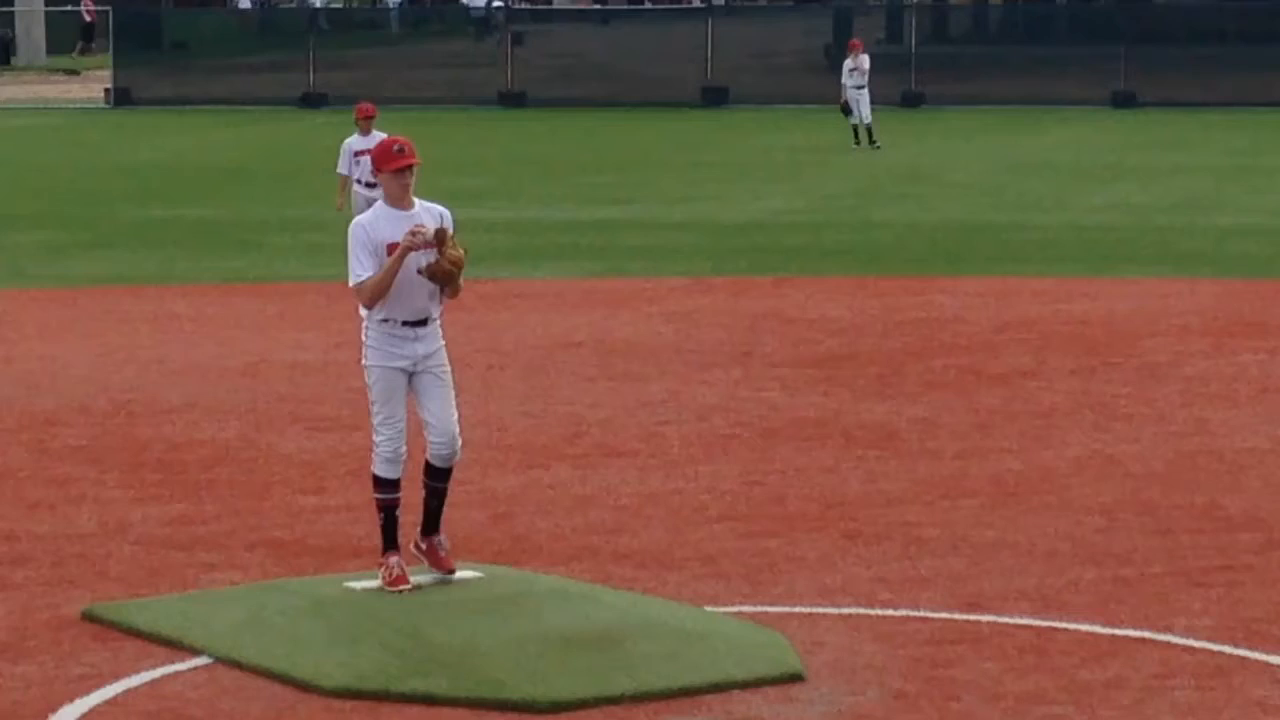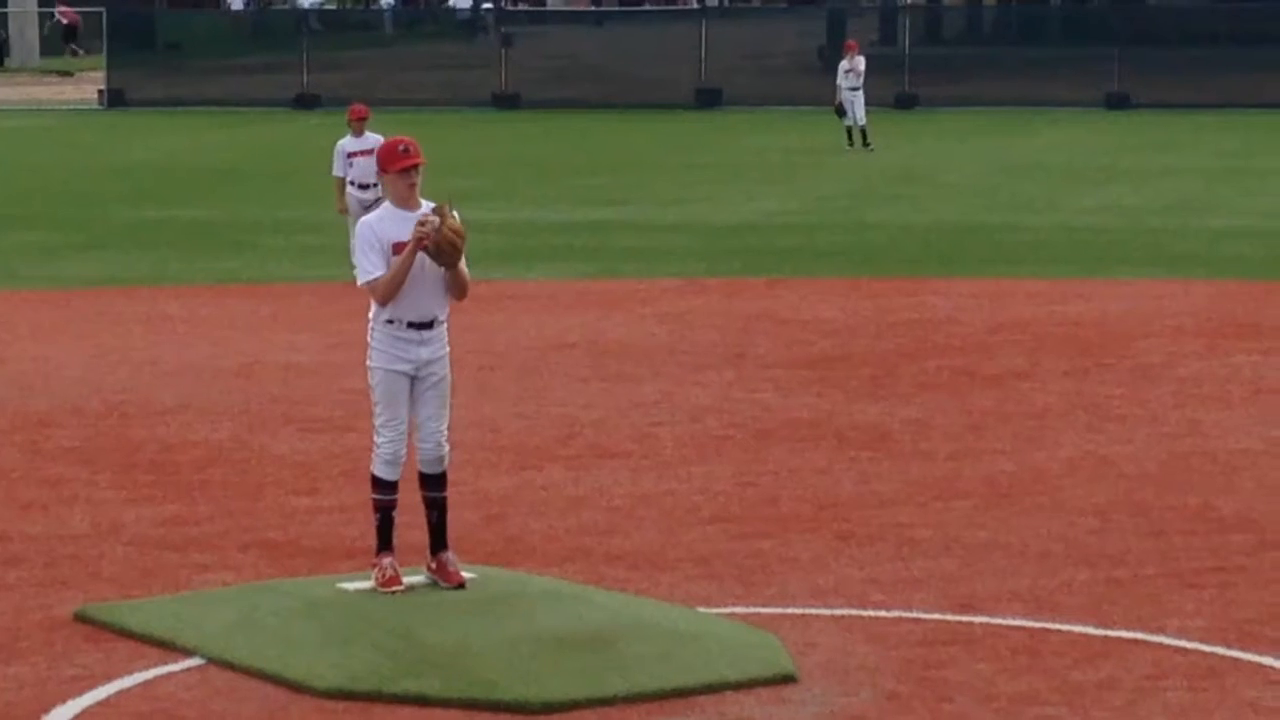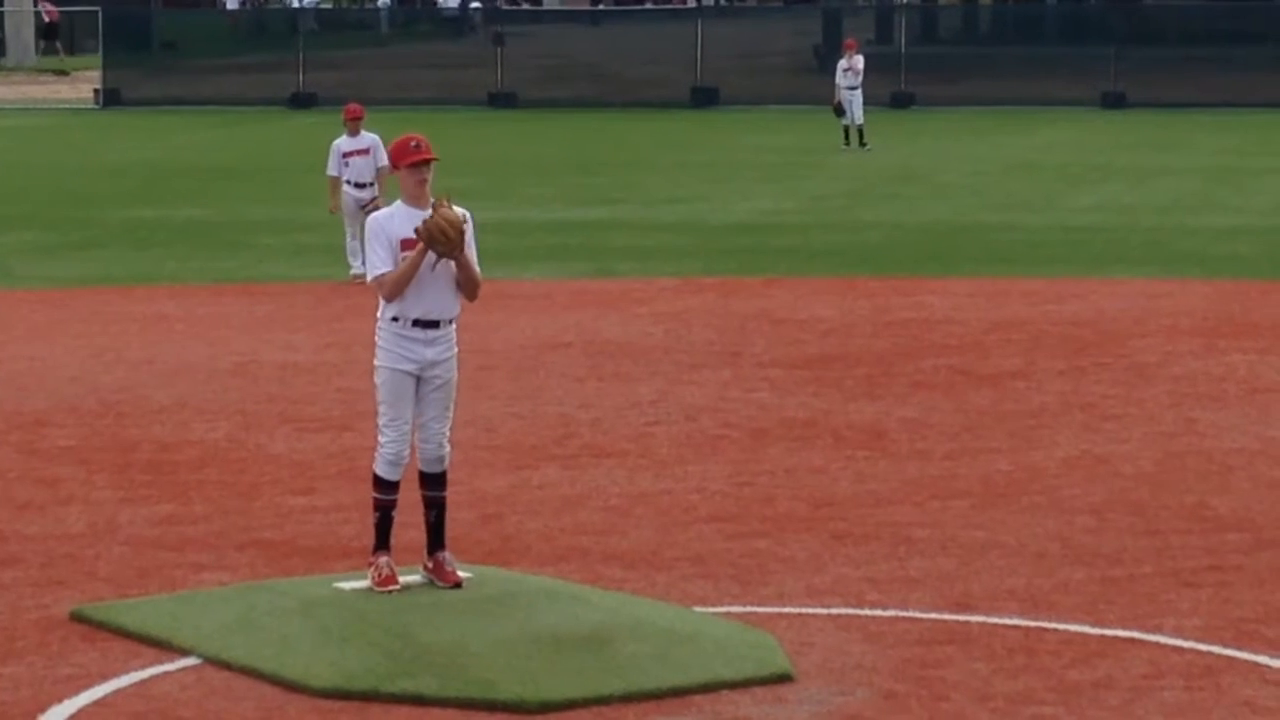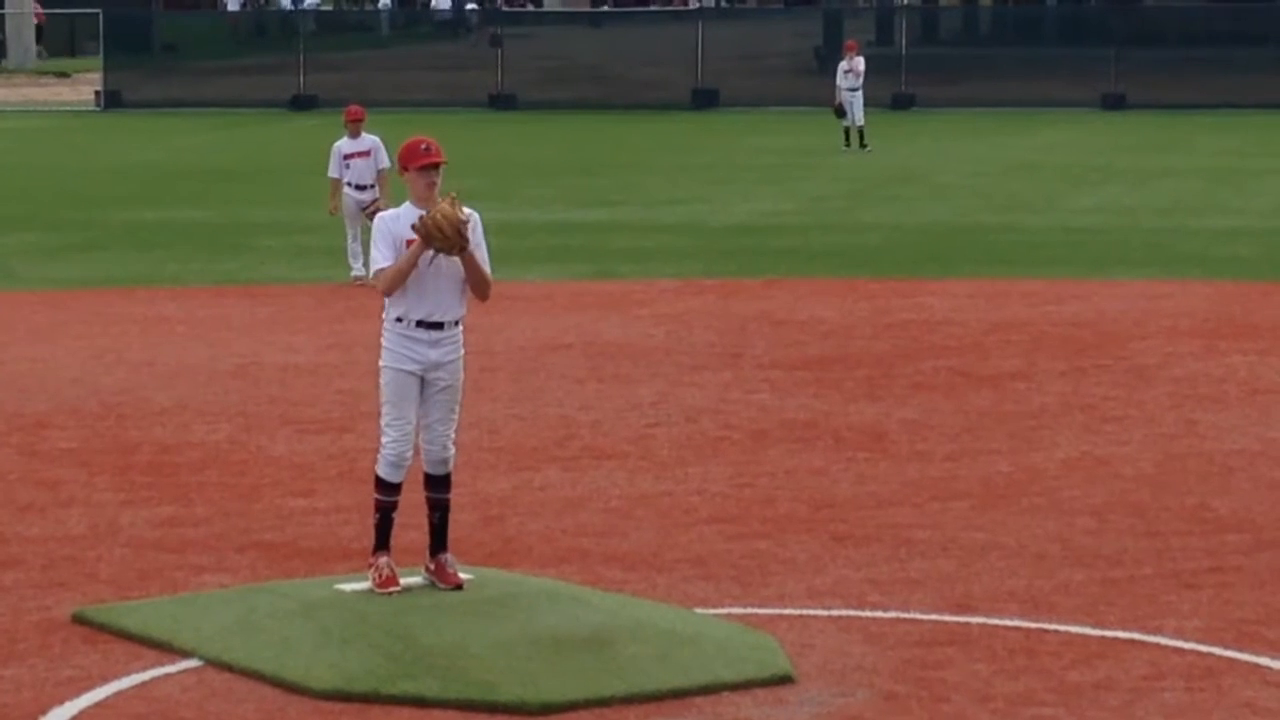
dt=0.3s
person 1, frame 1
left shoulder: (438, 216)
right shoulder: (364, 227)
left elbow: (453, 293)
right elbow: (368, 297)
right wrist: (402, 253)
left hip: (430, 340)
right hip: (386, 344)
left knee: (446, 439)
right knee: (390, 445)
left ankle: (430, 536)
right ankle: (390, 552)
person 1, frame 2
left shoulder: (443, 217)
right shoulder: (370, 227)
left elbow: (461, 293)
right elbow: (380, 295)
right wrist: (413, 248)
left hip: (435, 343)
right hip: (391, 346)
left knee: (434, 446)
right knee: (390, 447)
left ankle: (439, 552)
right ankle: (384, 554)
person 1, frame 3
left shoulder: (457, 218)
right shoulder: (381, 223)
left elbow: (473, 292)
right elbow: (387, 290)
left wrist: (456, 250)
right wrist: (423, 246)
left hip: (442, 343)
right hip: (398, 343)
left knee: (436, 446)
right knee: (393, 446)
left ankle: (437, 552)
right ankle: (381, 552)
person 1, frame 4
left shoulder: (466, 220)
right shoulder: (389, 222)
left elbow: (484, 292)
right elbow: (384, 285)
left wrist: (463, 249)
right wrist: (423, 243)
left hip: (448, 345)
right hip: (402, 345)
left knee: (440, 448)
right knee: (396, 447)
left ankle: (438, 553)
right ankle: (381, 553)
